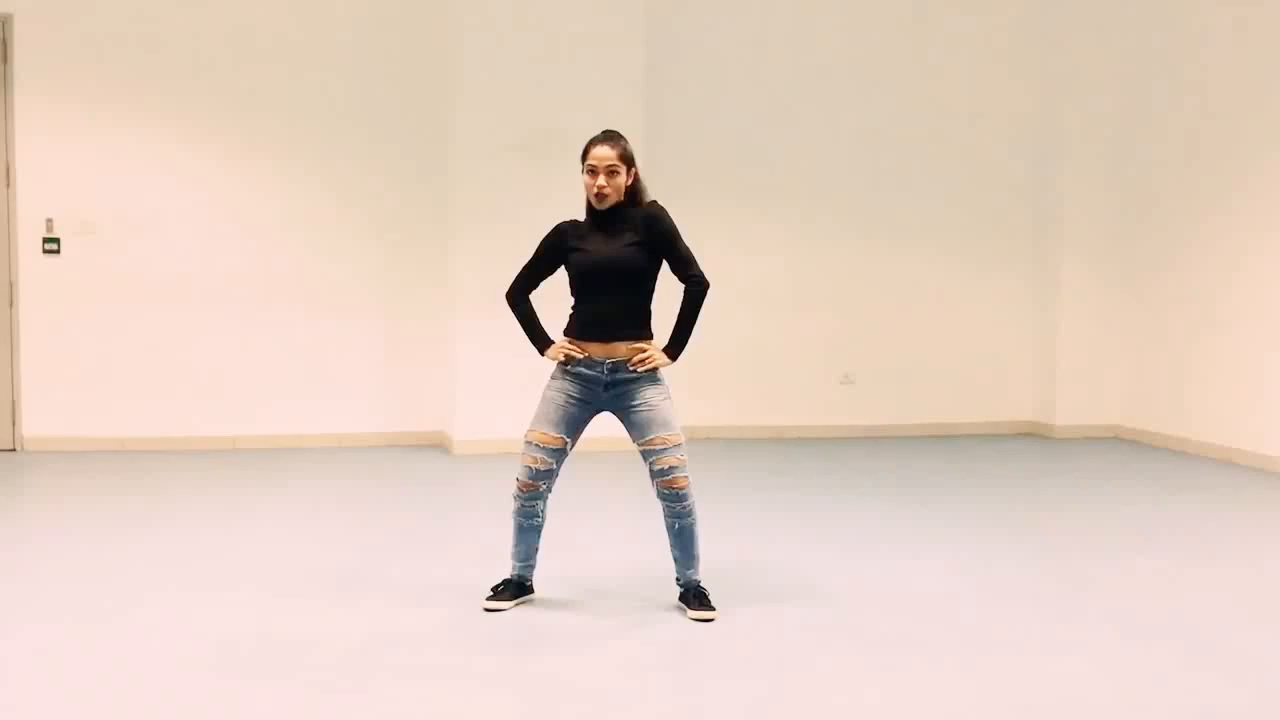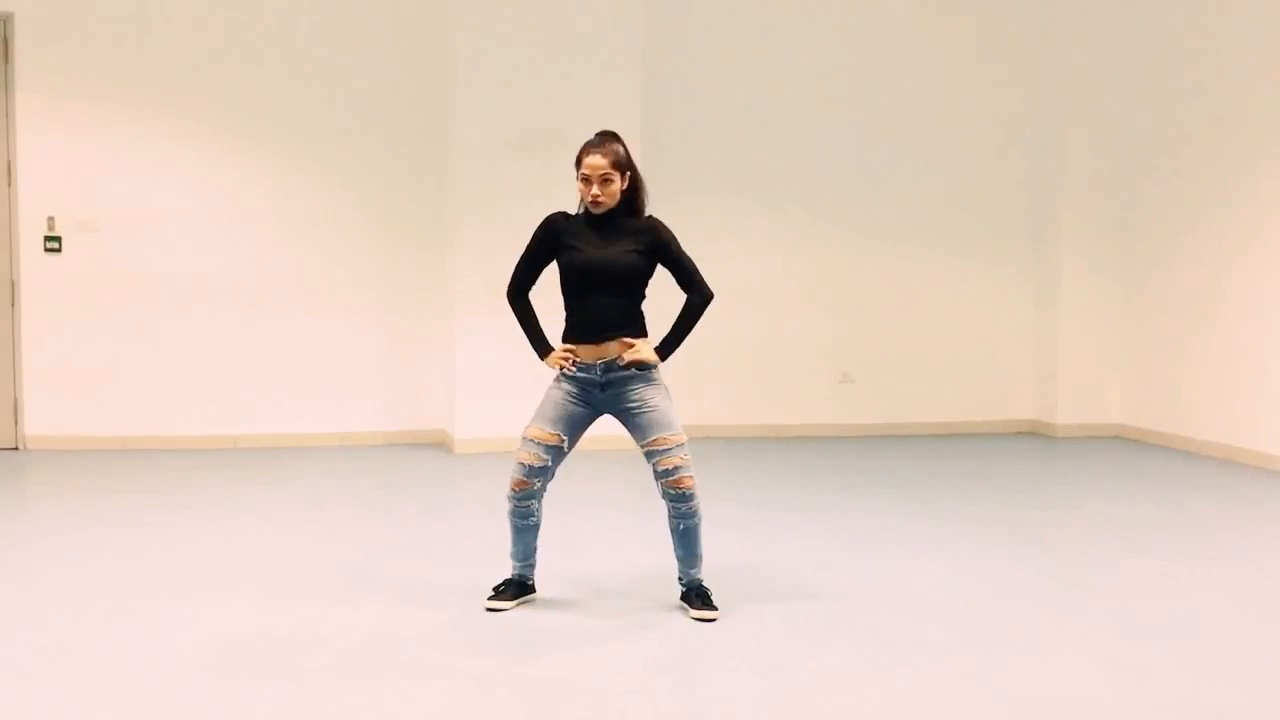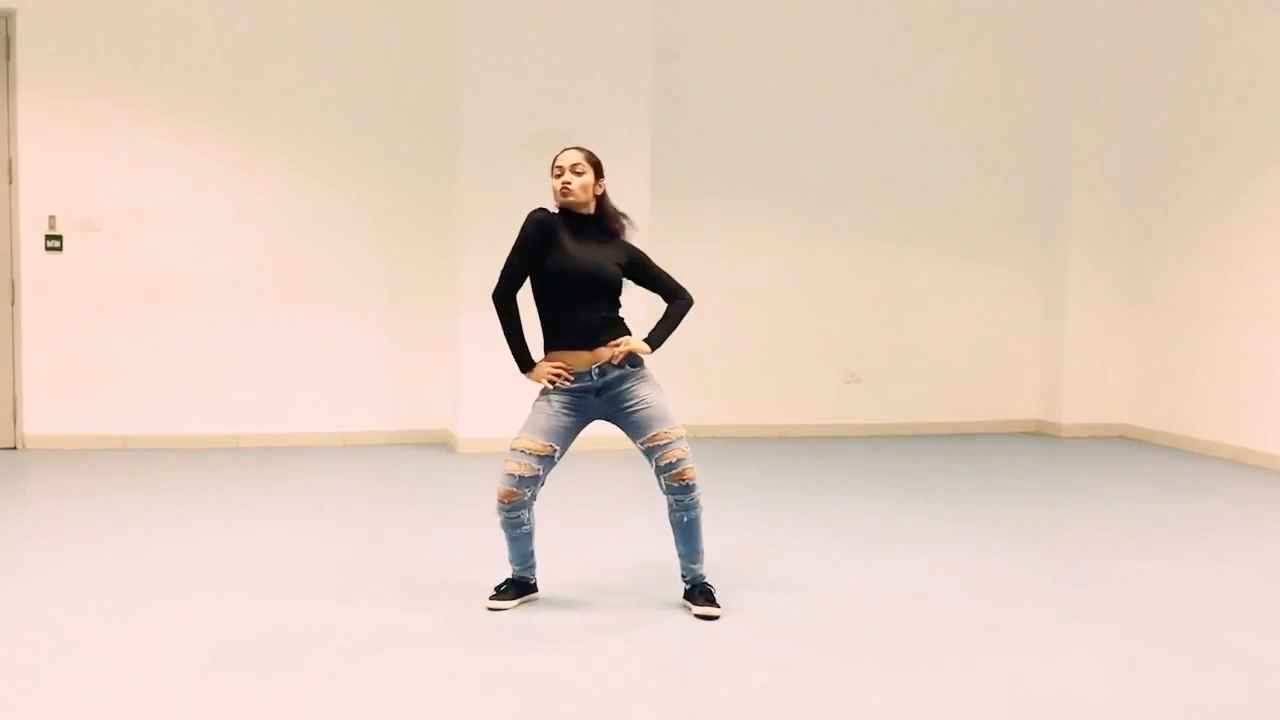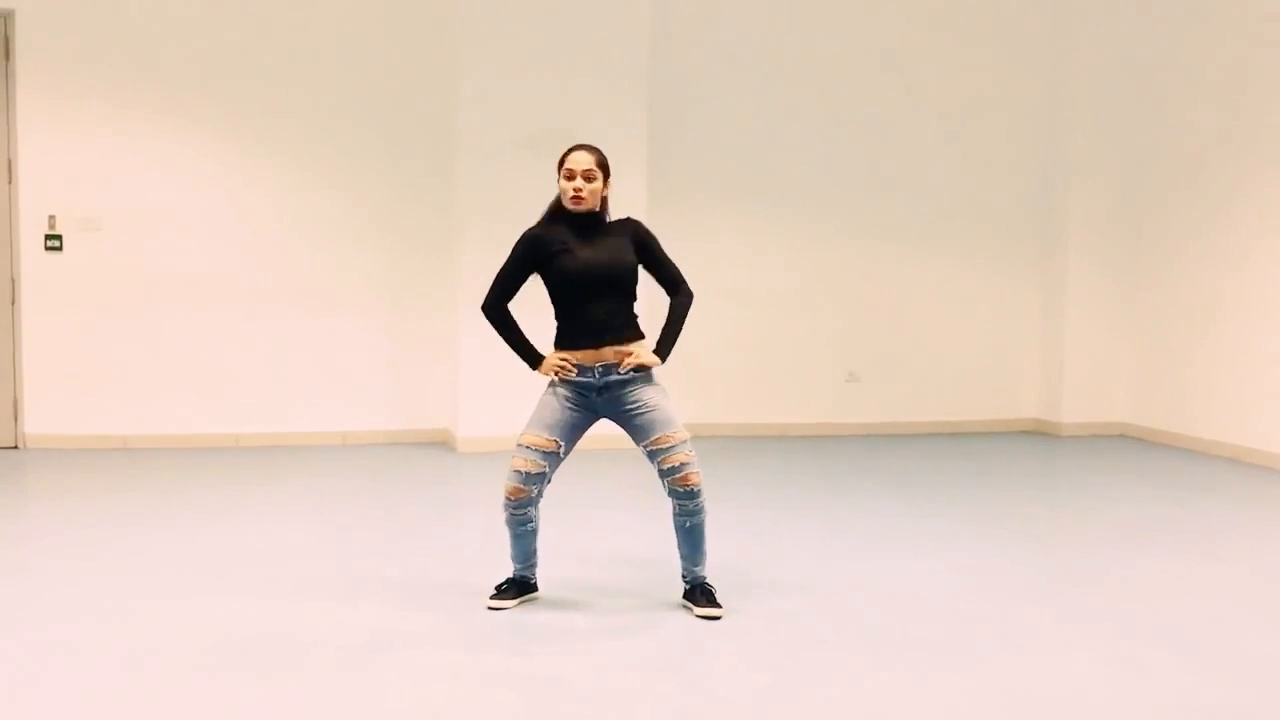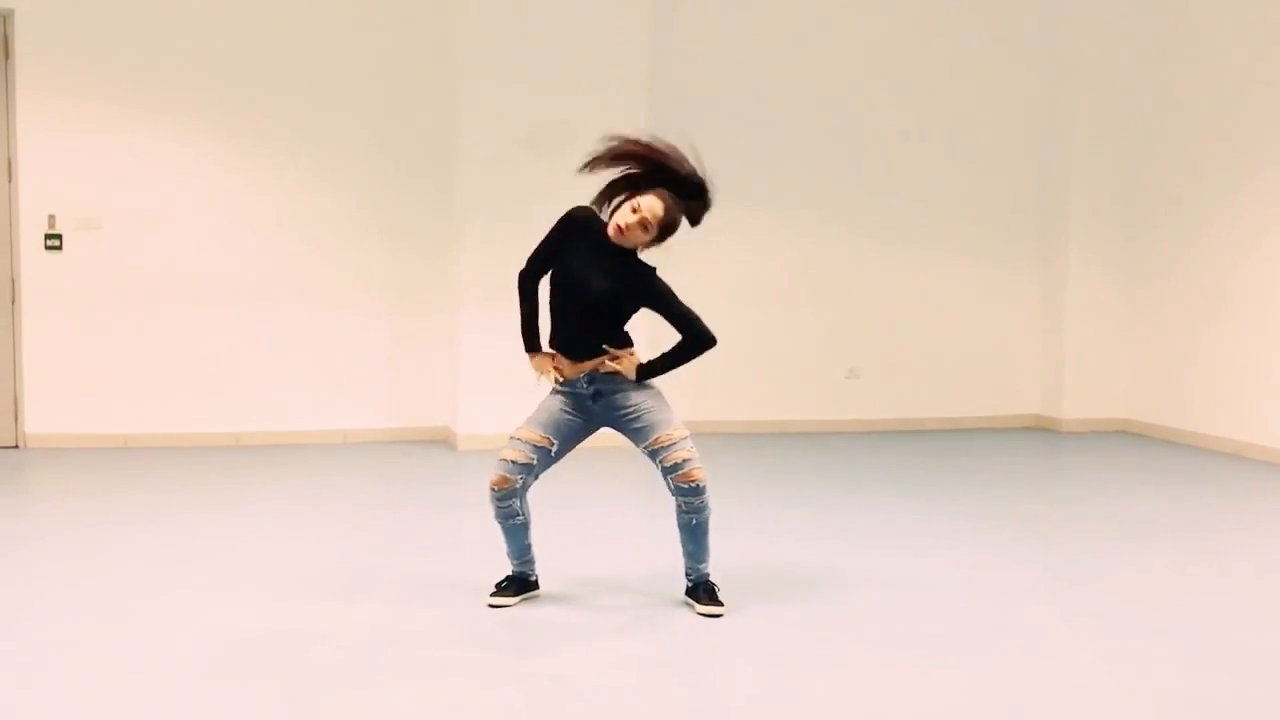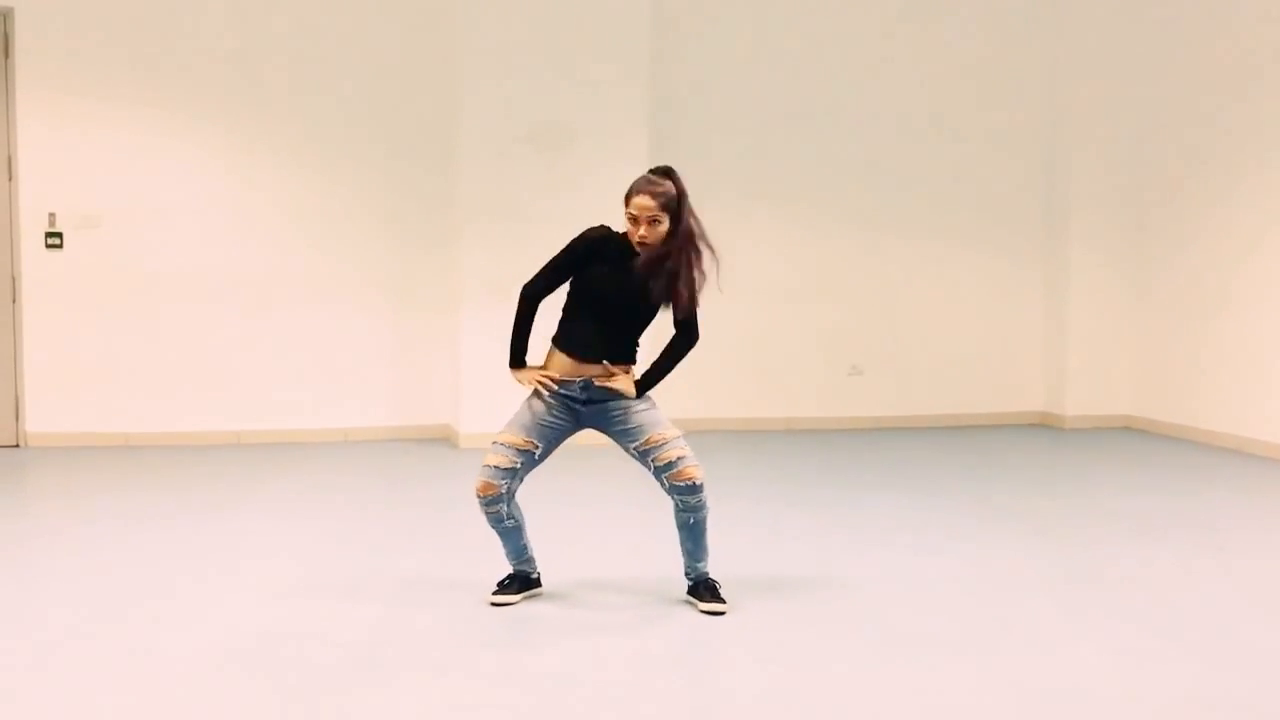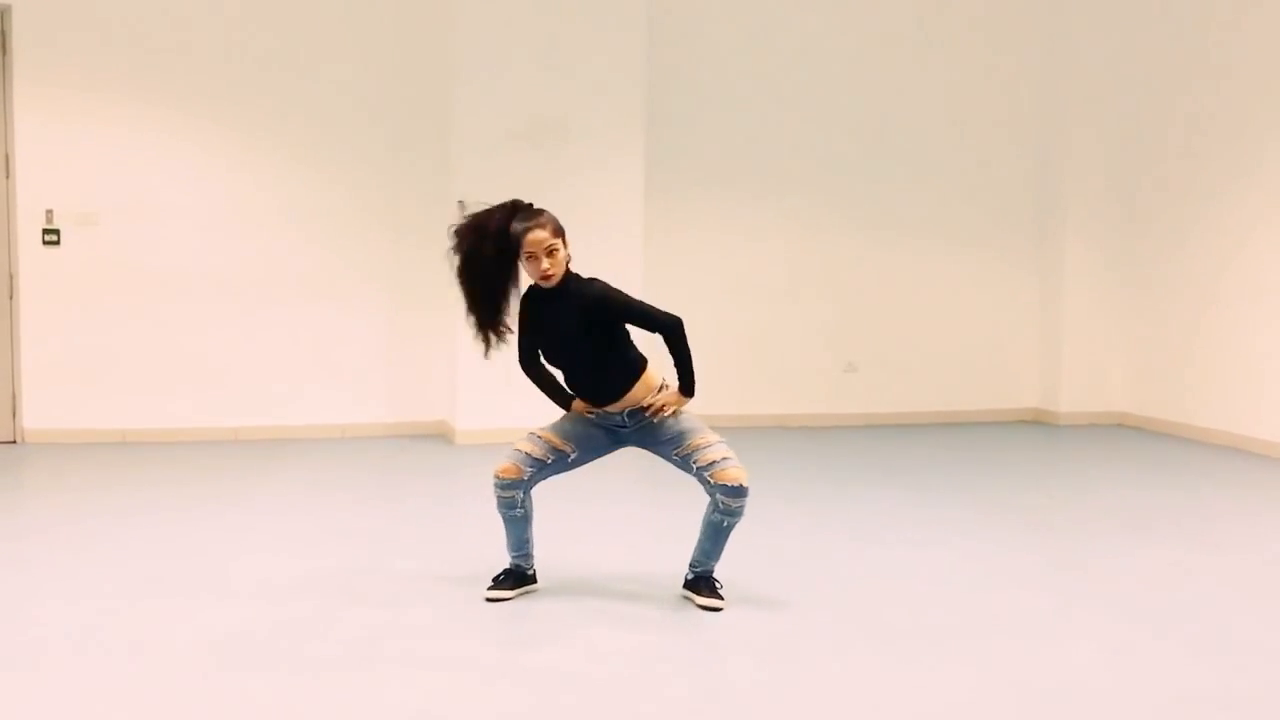
dt=0.4s
person 1, frame 1
left shoulder: (649, 219)
right shoulder: (568, 234)
left elbow: (695, 282)
right elbow: (517, 291)
left wrist: (672, 350)
right wrist: (543, 344)
left hip: (637, 376)
right hip: (575, 374)
left knee: (675, 484)
right knee: (530, 482)
left ankle: (690, 585)
right ankle: (520, 579)
person 1, frame 2
left shoulder: (647, 230)
right shoulder: (560, 227)
left elbow: (700, 292)
right elbow: (517, 289)
left wrist: (662, 350)
right wrist: (543, 348)
left hip: (634, 378)
right hip: (574, 378)
left knee: (680, 484)
right knee: (524, 481)
left ankle: (692, 585)
right ankle: (521, 579)
person 1, frame 3
left shoulder: (619, 247)
right shoulder: (543, 226)
left elbow: (680, 296)
right elbow: (503, 294)
left wrist: (649, 342)
right wrist: (527, 364)
left hip: (625, 377)
right hip: (564, 387)
left knee: (682, 478)
right knee: (512, 492)
left ankle: (695, 582)
right ankle: (522, 577)
person 1, frame 4
left shoulder: (629, 233)
right shoulder: (542, 237)
left elbow: (679, 289)
right elbow: (495, 303)
left wrist: (660, 350)
right wrist: (534, 359)
left hip: (630, 380)
right hip: (569, 382)
left knee: (688, 482)
right knee: (520, 487)
left ankle: (695, 583)
right ankle: (524, 578)
person 1, frame 5
left shoulder: (644, 280)
right shoulder: (579, 227)
left elbow: (702, 337)
right elbow: (529, 276)
left wrist: (644, 369)
right wrist: (533, 350)
left hip: (622, 392)
right hip: (566, 393)
left knee: (691, 481)
right knee: (502, 484)
left ankle: (698, 581)
right ankle: (522, 576)
person 1, frame 6
left shoulder: (673, 263)
right shoulder: (596, 246)
left elbow: (687, 334)
right elbow: (533, 289)
left wrist: (643, 382)
right wrist: (518, 362)
left hip: (618, 400)
right hip: (561, 395)
left knee: (688, 481)
right knee: (491, 488)
left ankle: (700, 580)
right ankle: (525, 574)
person 1, frame 7
left shoulder: (594, 296)
right shoulder: (531, 304)
left elbow: (671, 327)
right elbow: (531, 361)
left wrist: (685, 392)
right wrist: (568, 402)
left hip: (653, 414)
right hip: (594, 421)
left knee: (731, 484)
right knee: (508, 475)
left ankle: (700, 576)
right ankle: (521, 569)
